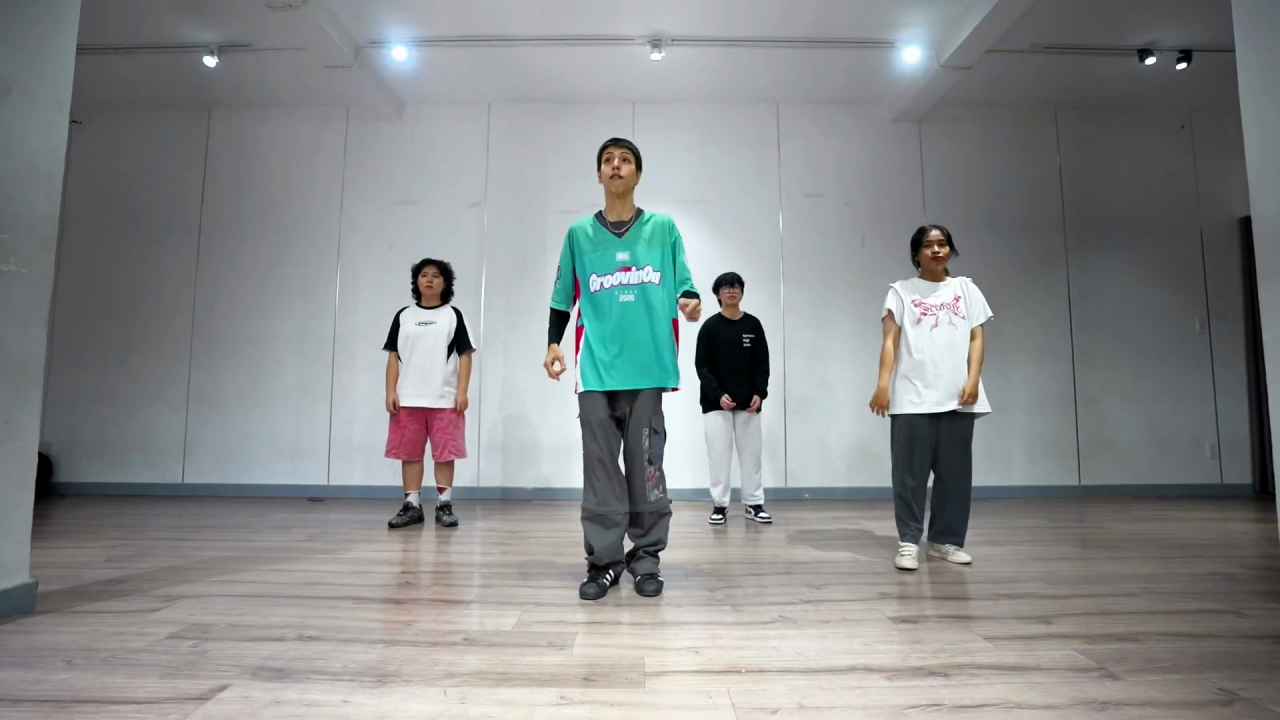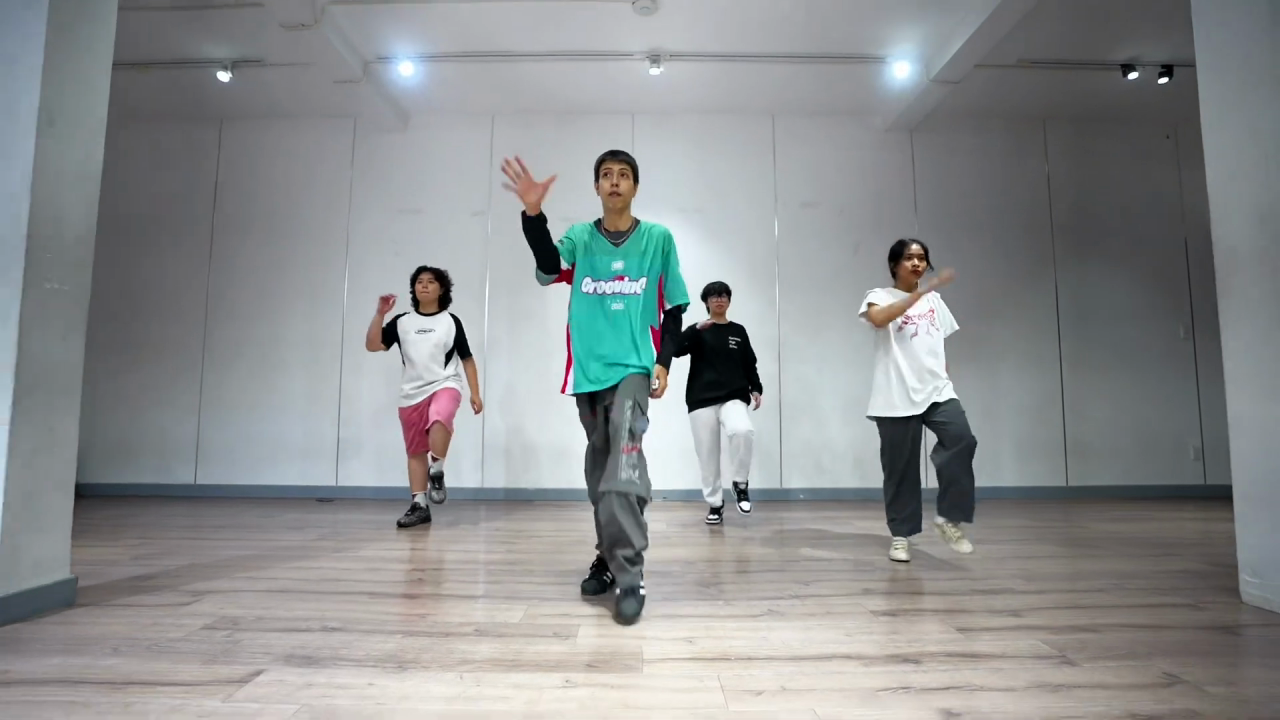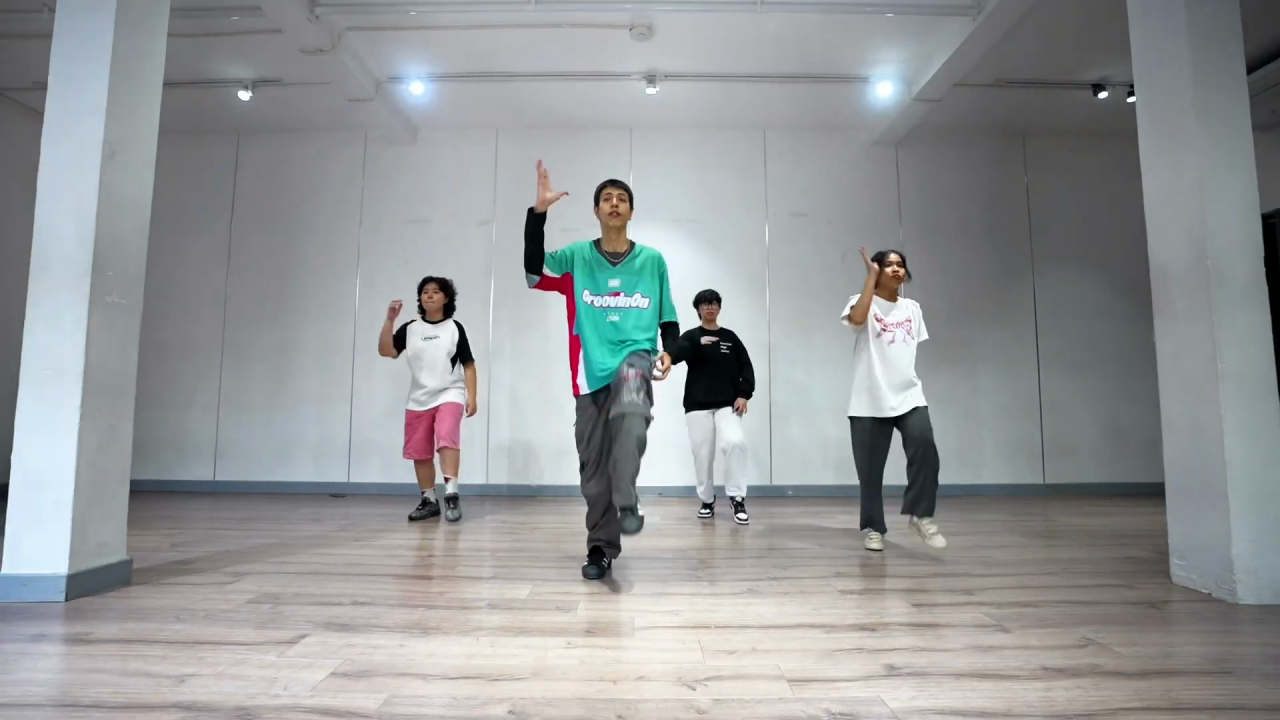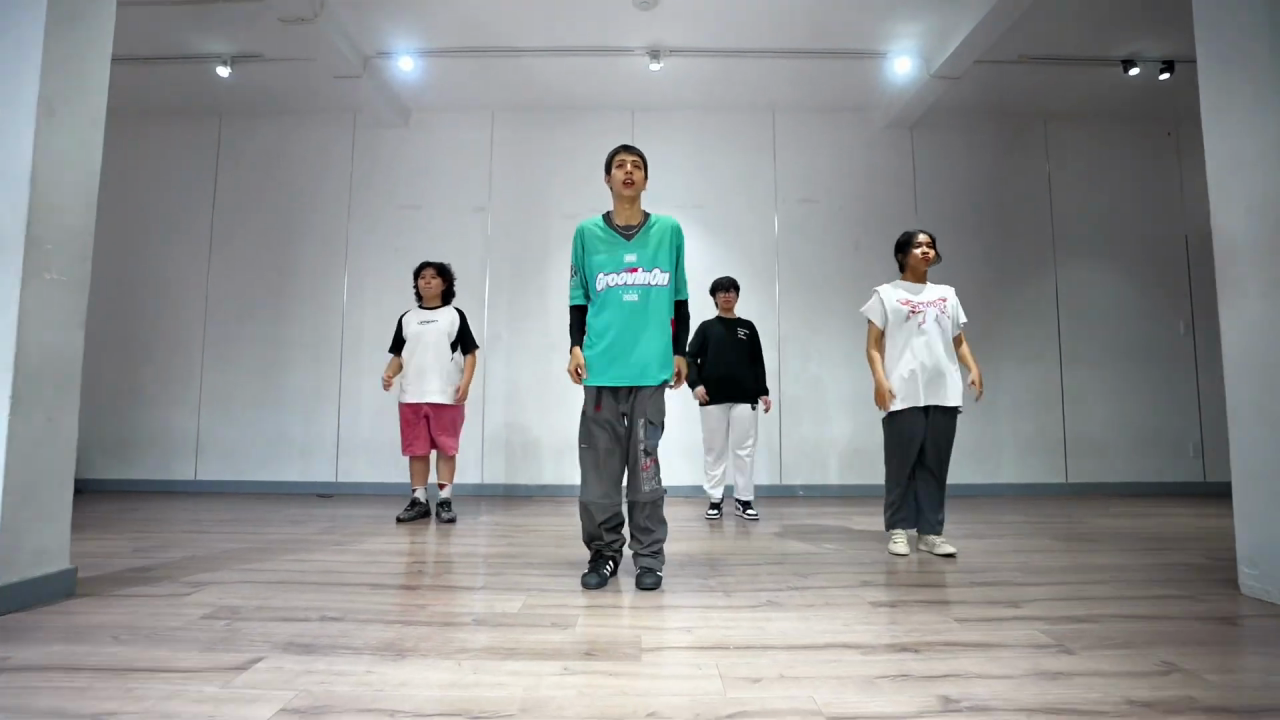
dt=0.7s
person 1, frame 1
left shoulder: (663, 228)
right shoulder: (578, 234)
left elbow: (684, 286)
right elbow: (562, 300)
left wrist: (691, 303)
right wrist: (553, 343)
left hip: (647, 367)
right hip: (596, 369)
left knee: (646, 462)
right knee: (600, 466)
left ankle: (646, 556)
right ankle: (605, 561)
person 1, frame 2
left shoulder: (658, 238)
right shoulder: (580, 237)
left elbow: (673, 309)
right elbow: (549, 267)
left wrist: (664, 364)
right wrist: (532, 213)
left hip: (632, 366)
right hip: (588, 370)
left knee: (623, 465)
right knee: (600, 469)
left ankle: (628, 575)
right ankle: (609, 559)
person 1, frame 3
left shoulder: (652, 260)
right shoulder: (577, 256)
left elbow: (668, 320)
right elbow: (532, 272)
left wrist: (667, 351)
right wrist: (537, 211)
left hip: (634, 358)
right hip: (591, 372)
left knee: (629, 417)
right knee: (594, 463)
left ankle: (628, 504)
right ankle: (601, 546)
person 1, frame 4
left shoulder: (668, 231)
right shoulder: (587, 233)
left elbow: (678, 298)
right elbow: (577, 298)
left wrist: (681, 352)
right wrist: (575, 346)
left hip: (650, 365)
right hip: (600, 366)
left knee: (644, 458)
right knee: (599, 463)
left ankle: (649, 556)
right ankle: (604, 551)
person 2, frame 1
left shoulder: (966, 288)
right shoulder: (902, 291)
left elbow: (977, 338)
right elbow: (890, 340)
left wrist: (973, 380)
right wrist: (883, 384)
left hip: (956, 396)
right hip: (912, 397)
left knee: (955, 470)
right knee: (910, 470)
left ankle: (945, 540)
right ankle: (908, 542)
person 2, frame 2
left shoulder: (935, 300)
right shoulder: (879, 296)
right elbow: (879, 318)
right wrist: (922, 291)
left hip: (937, 390)
right hip: (896, 397)
left knee: (961, 441)
right knee: (900, 468)
left ankle: (950, 517)
right ankle: (901, 535)
person 2, frame 3
left shoulder: (912, 308)
right shoulder: (865, 301)
right elbow: (857, 318)
right wrist: (870, 276)
left hip: (908, 397)
right hip: (869, 401)
left knee: (924, 451)
right knee: (870, 468)
left ankle: (921, 516)
right ankle: (872, 529)
person 2, frame 4
left shoulder: (947, 294)
right shoulder: (886, 294)
left elbow: (958, 341)
right elbow: (873, 344)
left wrist: (973, 369)
right wrist: (880, 381)
left hip: (943, 391)
right hip: (903, 393)
left knee: (935, 463)
right knee: (902, 462)
left ankle: (930, 532)
right ankle: (898, 530)
person 3, frame 1
left shoulder: (453, 315)
right shoulder: (403, 316)
left elbow: (465, 355)
right elbow: (393, 356)
left wrist: (462, 391)
right wrist: (391, 392)
left hip: (444, 398)
right hip: (408, 398)
left knee: (445, 452)
right knee: (409, 452)
left ankle: (444, 505)
right ankle: (411, 505)
person 3, frame 2
left shoulder: (451, 322)
right shoulder: (402, 321)
left elbow: (467, 359)
right elbow: (372, 345)
left wrist: (475, 393)
right wrist: (380, 314)
left hip: (445, 386)
right hip: (412, 394)
left knee: (439, 421)
right knee: (416, 450)
left ankle: (437, 471)
right ankle: (419, 505)
person 3, frame 3
left shoulder: (455, 328)
right shoulder: (409, 329)
left elbow: (468, 365)
right elbow: (386, 351)
left wrist: (472, 396)
right wrist: (390, 320)
left hip: (449, 396)
right hip: (419, 402)
left knee: (447, 441)
right knee: (420, 454)
left ankle: (451, 496)
right ankle: (429, 501)
person 3, frame 4
left shoulder: (455, 315)
right shoulder: (407, 318)
left elbow: (470, 354)
right elbow: (398, 355)
left wrist: (465, 383)
right wrist: (389, 374)
left hip: (446, 395)
right hip: (411, 395)
left knee: (446, 448)
right knee: (416, 449)
left ankle: (445, 501)
right ankle: (419, 501)
person 4, frame 1
left shoulder: (753, 325)
right shoulder: (710, 326)
left elbow: (762, 363)
right elbow: (702, 365)
left wrist: (759, 393)
right wrist: (718, 394)
left hip: (746, 402)
right hip: (716, 402)
left knee: (751, 454)
right knee: (718, 454)
left ankle: (753, 503)
right ankle: (719, 504)
person 4, frame 2
left shoulder: (739, 331)
right shoulder: (698, 330)
left elbow: (749, 364)
right elbow: (676, 348)
left wrist: (756, 389)
right wrist: (697, 329)
left hip: (734, 397)
right hip: (701, 400)
left knee: (743, 431)
right knee: (707, 455)
left ankle: (740, 483)
right ankle: (715, 504)
person 4, frame 3
left shoulder: (730, 337)
right shoulder: (691, 337)
left elbow: (746, 366)
right elbow: (674, 356)
left wrist: (745, 394)
right wrist: (698, 343)
left hip: (727, 404)
right hip: (698, 405)
left knee: (735, 444)
right knee: (702, 456)
left ankle: (737, 500)
right ankle: (707, 500)
person 4, frame 4
left shoulder: (748, 327)
right shoulder: (707, 327)
left elbow: (757, 362)
right elbow: (691, 358)
left wrist: (763, 391)
right wrist: (695, 384)
left hip: (745, 398)
right hip: (712, 399)
left knee: (744, 450)
right knee: (714, 450)
left ankle: (744, 499)
right ankle: (715, 500)
